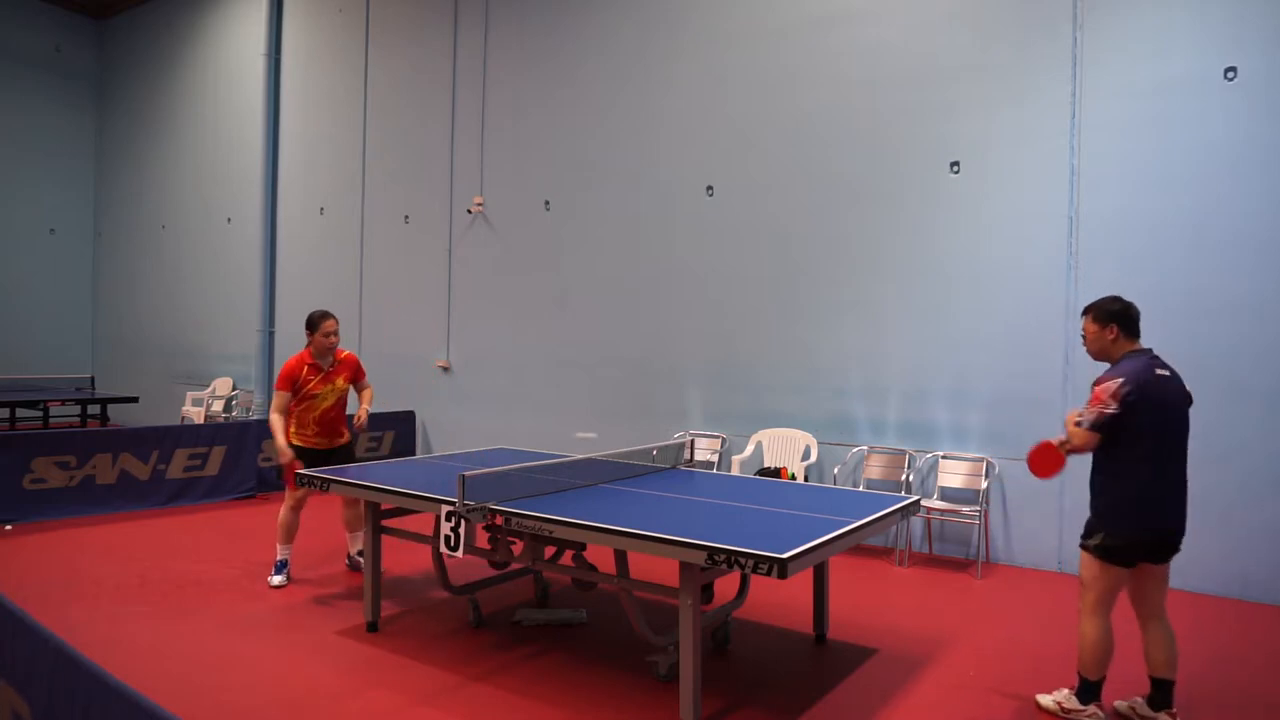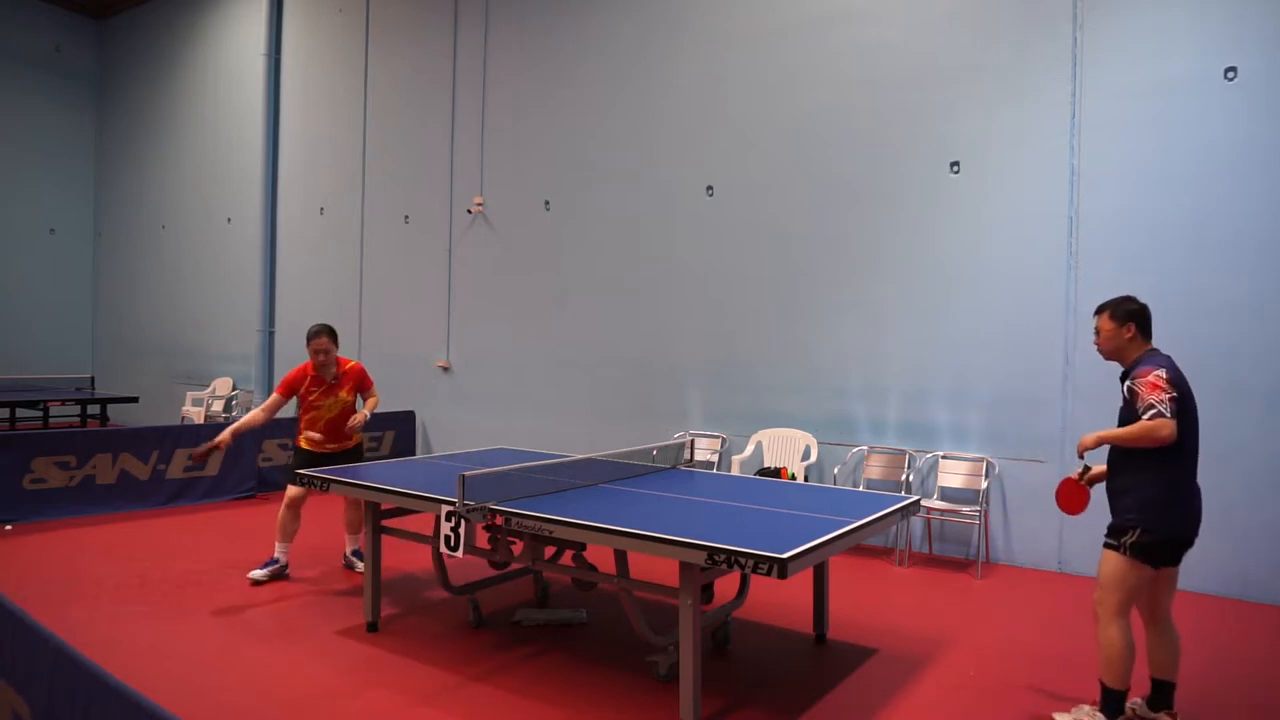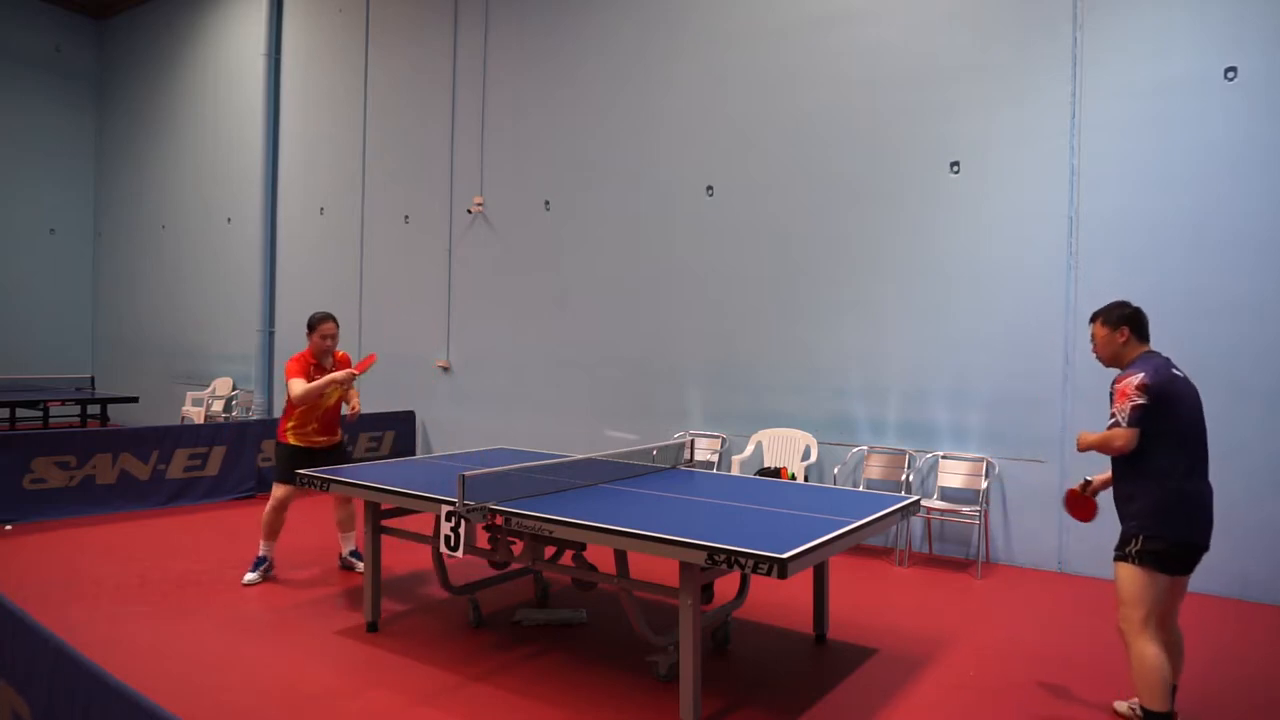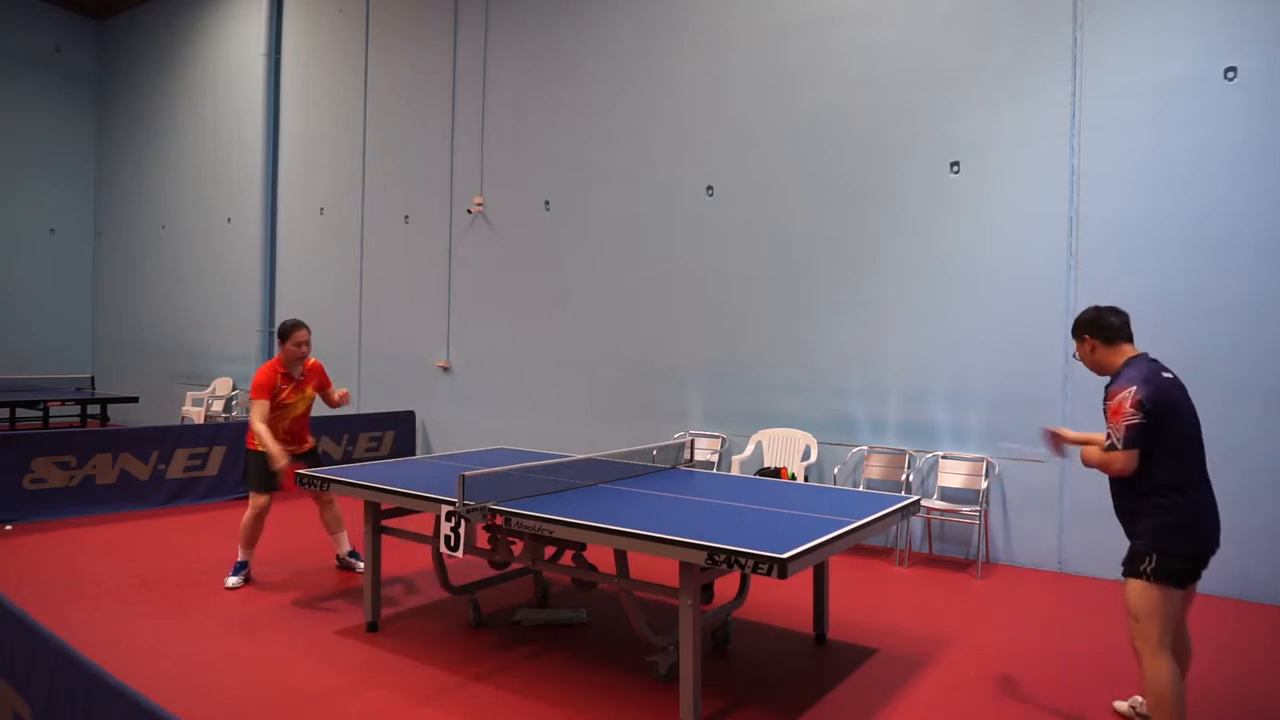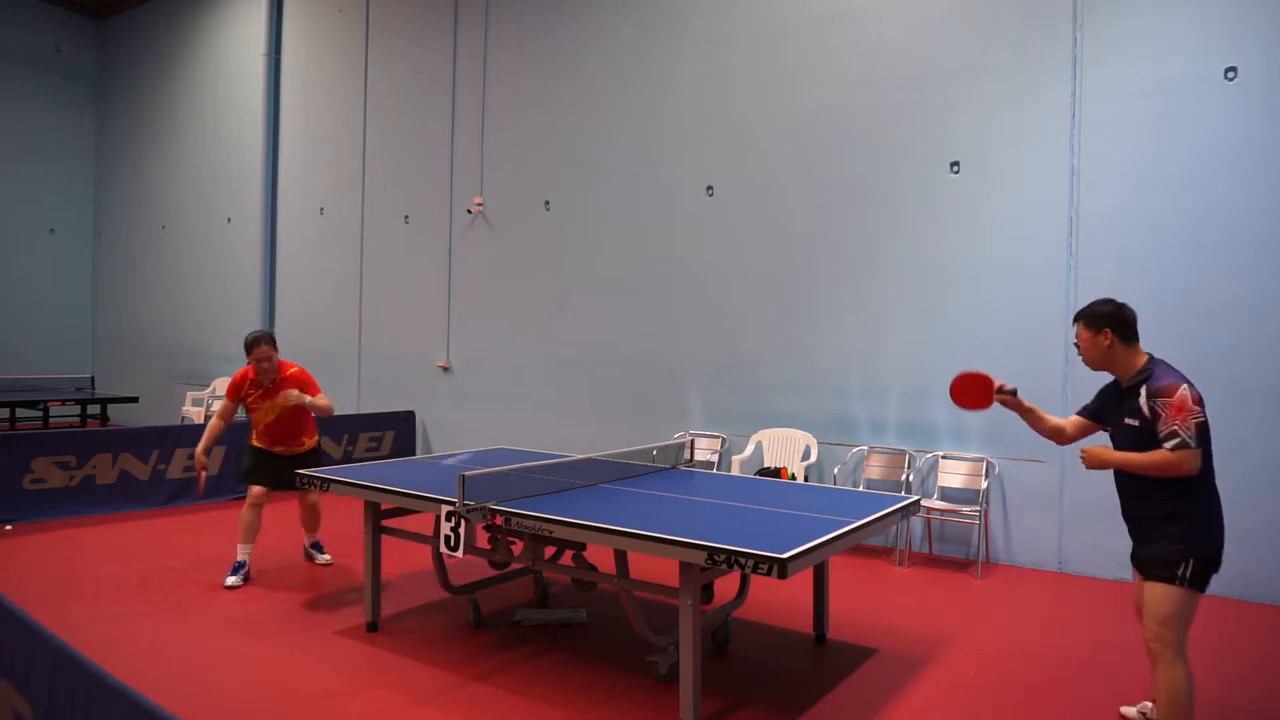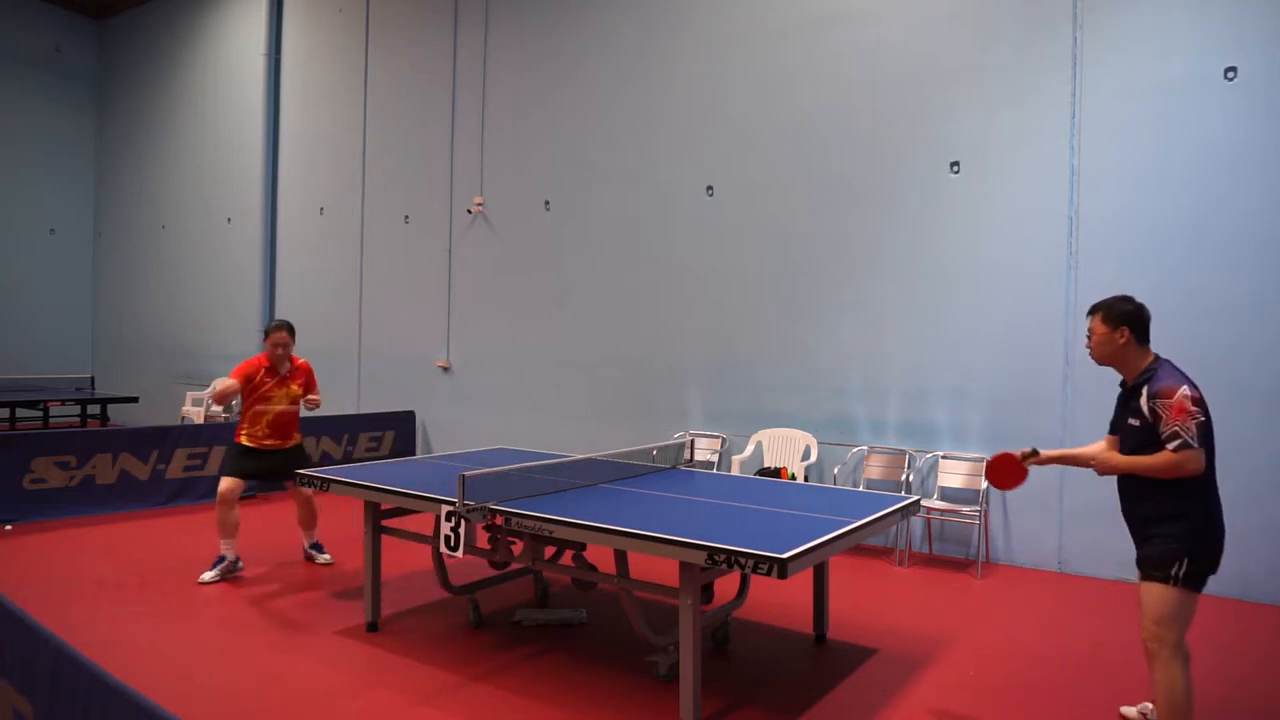
dt=0.3s
person 1, frame 1
left shoulder: (1116, 381)
right shoulder: (1168, 376)
left elbow: (1084, 441)
left wrist: (1072, 426)
right wrist: (1083, 433)
left hip: (1122, 518)
right hip: (1164, 516)
left knee: (1093, 609)
right knee: (1151, 612)
person 1, frame 2
left shoulder: (1150, 373)
right shoulder: (1158, 372)
left elbow: (1162, 431)
left wrist: (1101, 436)
right wrist: (1103, 472)
left hip: (1149, 516)
right hip: (1172, 515)
left knee: (1109, 610)
right knee: (1156, 614)
person 1, frame 3
left shoulder: (1134, 379)
right shoulder: (1175, 378)
left elbow: (1121, 442)
left wrist: (1088, 441)
right wrist: (1106, 479)
left hip: (1155, 521)
right hip: (1191, 520)
left knee: (1136, 628)
right knee: (1161, 621)
person 1, frame 4
left shoulder: (1126, 389)
right shoulder: (1162, 377)
left elbow: (1122, 463)
left wrist: (1090, 454)
right wrist: (1074, 437)
left hip: (1164, 533)
right hip: (1195, 525)
left knee: (1150, 643)
right knee: (1170, 627)
person 1, frame 5
left shoulder: (1168, 388)
right shoulder: (1116, 392)
left elbow: (1187, 461)
right elbow: (1067, 429)
left wrist: (1112, 458)
right wrist: (1020, 408)
left hip: (1183, 537)
right hip: (1152, 533)
left knee: (1163, 644)
right knee: (1153, 625)
person 1, frame 6
left shoulder: (1170, 389)
right shoulder: (1131, 391)
left elbow: (1190, 462)
right elbow: (1111, 449)
left wrist: (1119, 464)
right wrist: (1050, 456)
left hip: (1183, 537)
right hip: (1157, 534)
left knee: (1161, 644)
right knee: (1160, 630)
person 2, frame 1
left shoulder: (349, 361)
right shoulder: (293, 367)
left elbow: (365, 388)
right elbow: (277, 412)
left wrist: (365, 408)
right wrist: (281, 443)
left hip: (338, 443)
right hip: (301, 444)
left knee: (352, 496)
right knee: (294, 500)
left ankle: (356, 554)
right ankle: (282, 563)
person 2, frame 2
left shoulder: (355, 370)
right shoulder: (298, 376)
left elbow: (372, 396)
right elbow: (265, 411)
left wrist: (364, 414)
right wrist: (232, 430)
left hip: (347, 447)
right hip: (310, 448)
left knee: (355, 498)
right knee: (292, 499)
left ankle: (353, 553)
right ankle: (279, 561)
person 2, frame 3
left shoulder: (344, 360)
right shoulder: (297, 364)
right elbow: (298, 396)
left wrist: (353, 399)
right wrist: (332, 378)
left hip: (331, 442)
right hip: (295, 442)
left knee: (344, 495)
right knee: (279, 499)
left ankle: (348, 554)
right ankle: (263, 560)
person 2, frame 4
left shoulder: (314, 368)
right shoulder: (265, 376)
left elbow: (331, 400)
right elbow: (257, 422)
left wrist: (340, 397)
right wrist: (274, 453)
left hip: (302, 448)
right hip: (266, 450)
left knee: (327, 497)
right knee: (259, 506)
left ankle: (345, 554)
right ankle: (242, 565)
person 2, frame 5
left shoulder: (297, 375)
right shoulder: (241, 381)
left elbow: (327, 410)
right elbow: (222, 417)
left wrist: (305, 400)
right wrist: (203, 446)
left hip: (304, 448)
right hip: (265, 448)
left knee: (310, 500)
right knee: (254, 498)
left ankle: (312, 545)
right ankle: (242, 564)
person 2, frame 6
left shoulder: (302, 369)
right shoulder: (250, 368)
left elbow: (312, 398)
right elbow: (219, 398)
left wrist: (314, 401)
right wrist: (224, 390)
left hip: (288, 445)
right hip: (248, 445)
left knee: (305, 496)
right knee: (226, 493)
left ankle: (311, 545)
right ankle: (228, 559)
